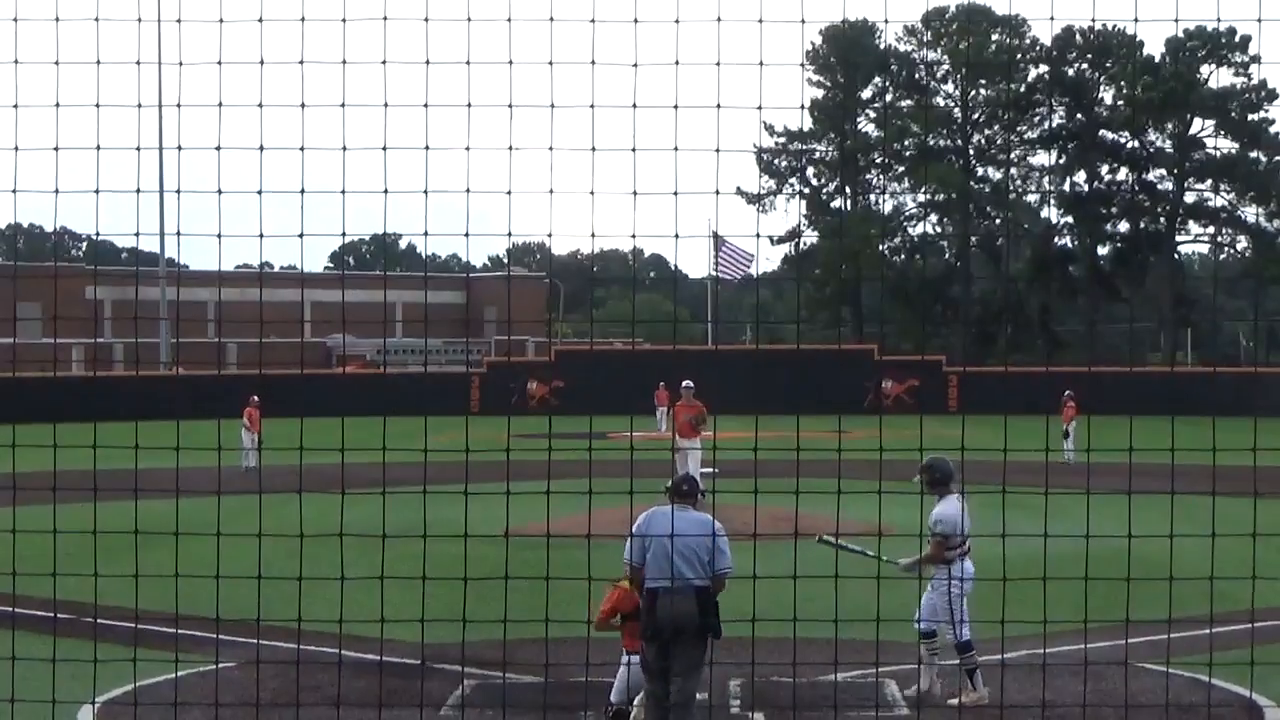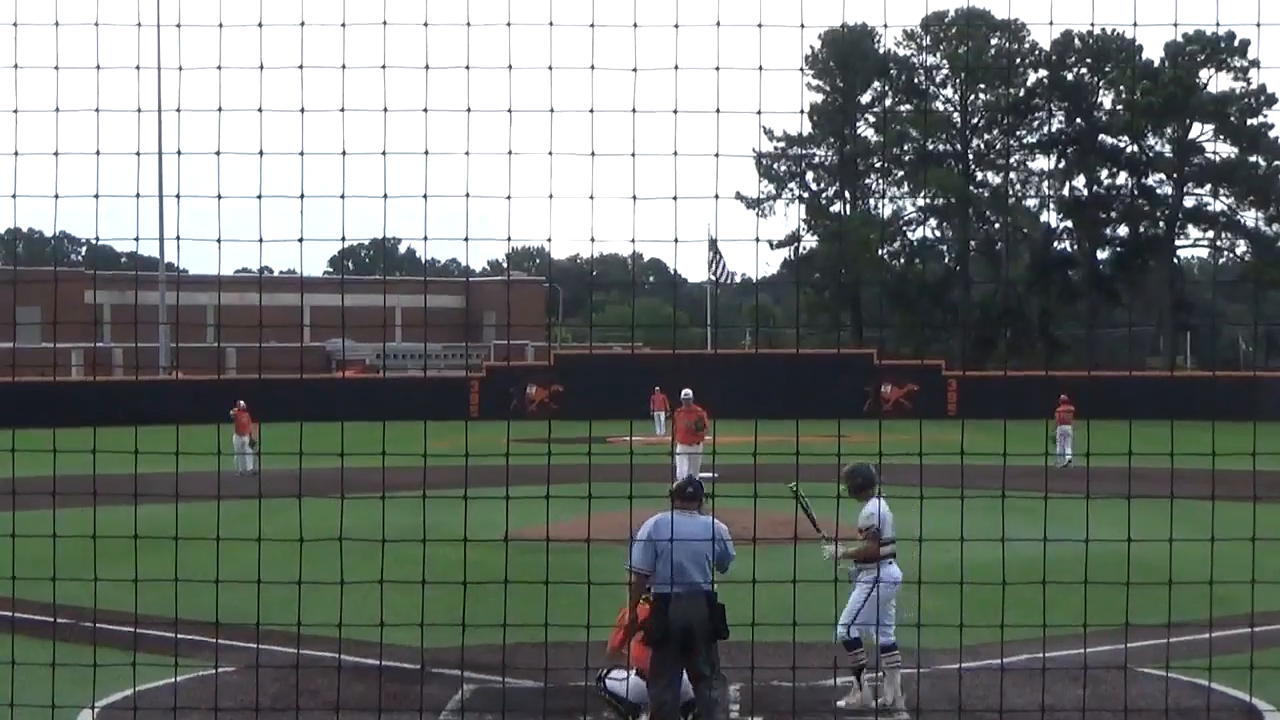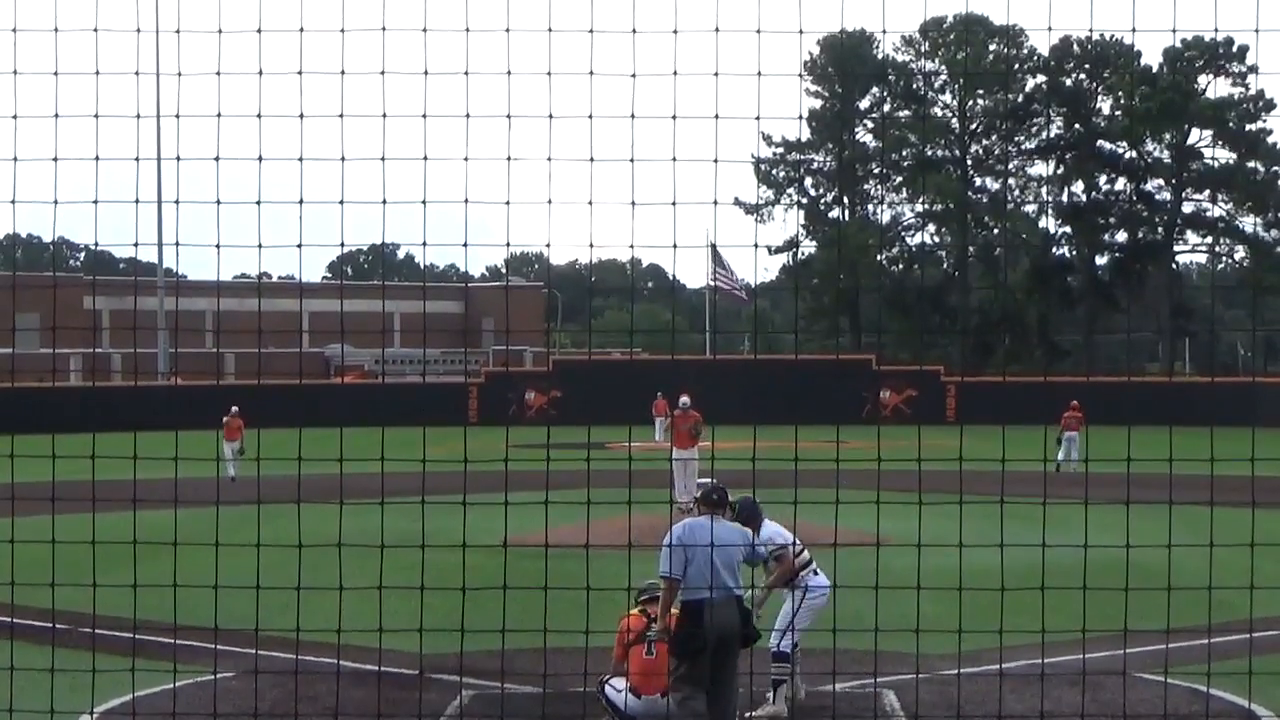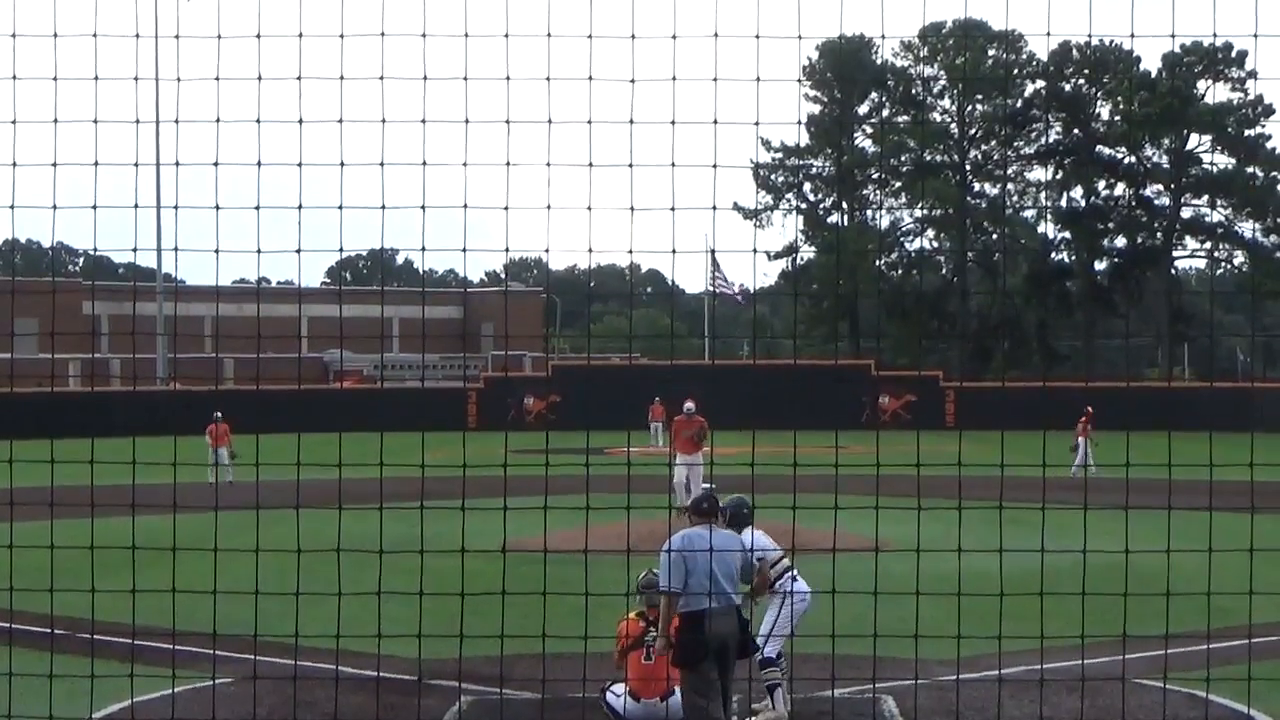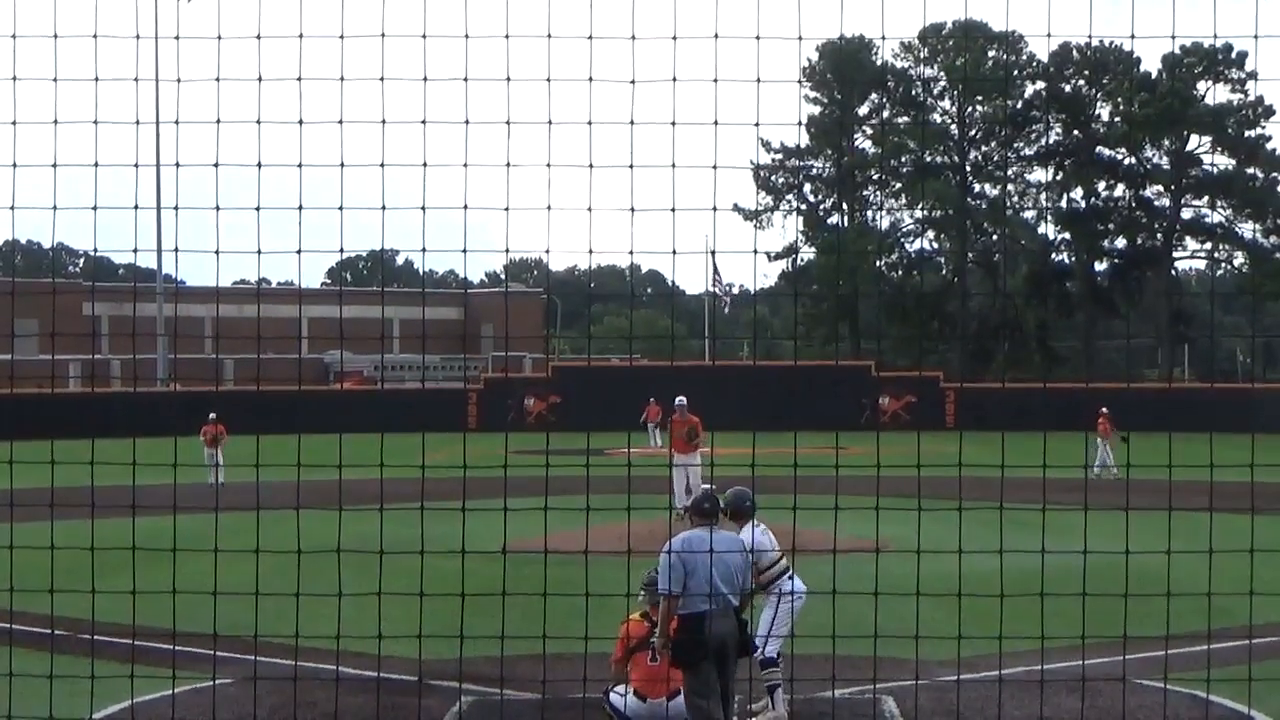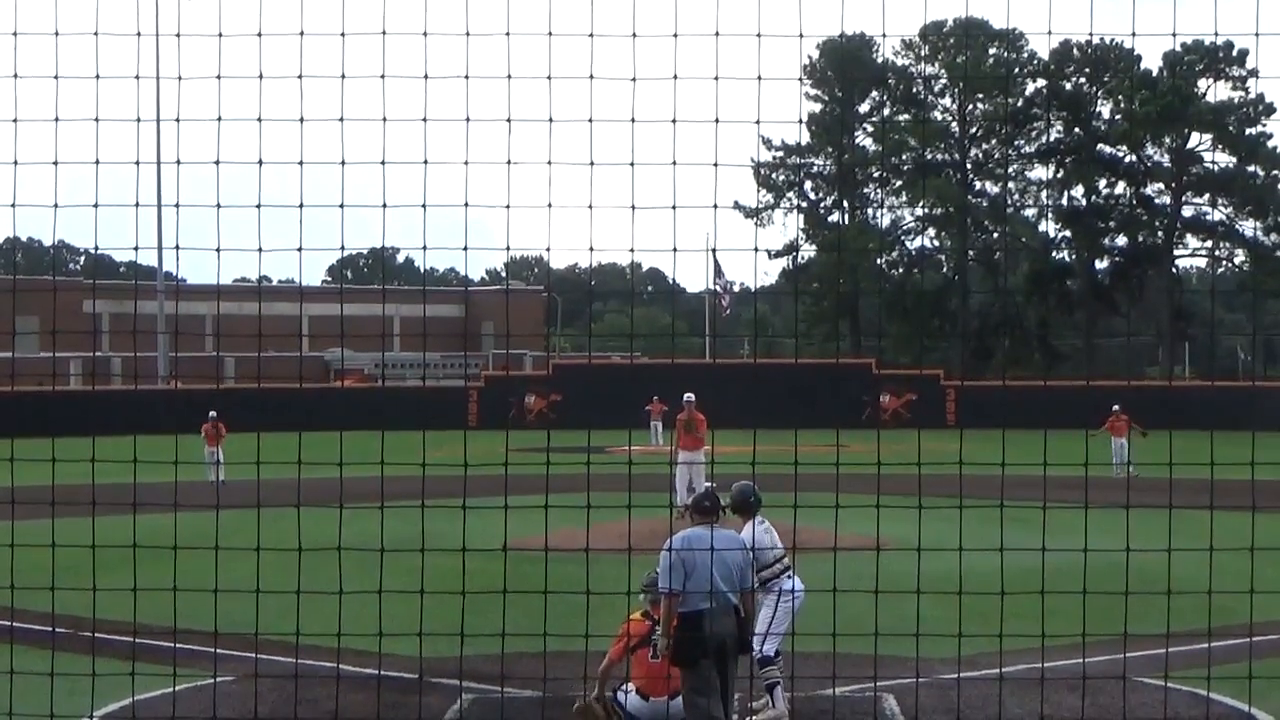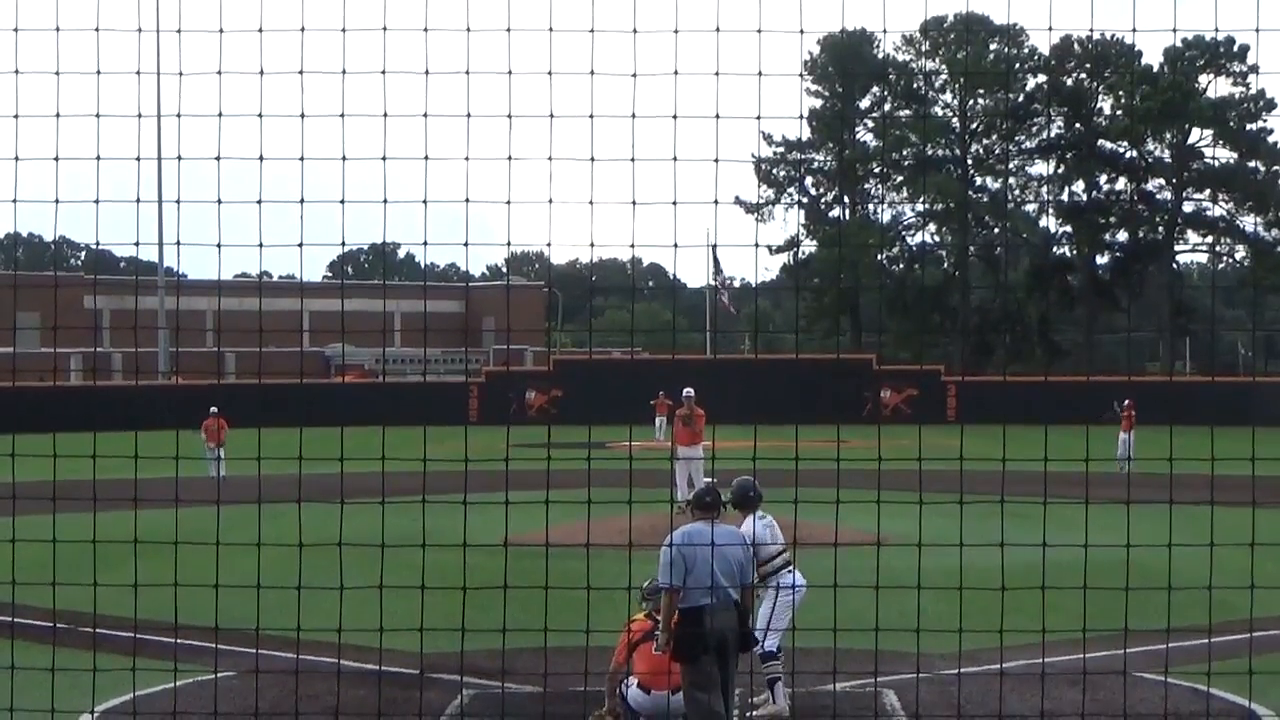
dt=0.7s
person 1, frame 1
left shoulder: (942, 512)
right shoulder: (956, 500)
left elbow: (937, 553)
left wrist: (912, 563)
right wrist: (923, 560)
left hip: (949, 575)
right hip: (948, 571)
left knee: (958, 632)
right knee: (924, 622)
left ankle: (976, 690)
right ankle: (928, 683)
person 1, frame 2
left shoulder: (872, 509)
right shoulder: (879, 505)
left elbow: (872, 549)
left wrist: (841, 553)
right wrist: (857, 569)
left hip: (877, 578)
right hip: (886, 575)
left knee: (847, 629)
right knee: (885, 635)
left ankle: (862, 690)
right ankle: (892, 695)
person 1, frame 3
left shoulder: (769, 534)
right shoulder: (762, 534)
left elbow: (788, 566)
right elbow: (775, 570)
left wrist: (765, 589)
right wrist: (757, 598)
left hip: (808, 589)
right hip: (811, 587)
left knee: (780, 641)
right knee: (787, 637)
right ankle: (793, 687)
person 1, frame 4
left shoulder: (746, 540)
right shoulder: (755, 535)
left elbow: (765, 578)
left hip: (788, 594)
right hip: (798, 591)
left knee: (764, 650)
right knee: (773, 645)
right ankle: (780, 699)
person 1, frame 5
left shoulder: (744, 539)
right shoulder: (760, 529)
left elbow: (757, 580)
left hip: (781, 594)
right hip: (794, 589)
left knee: (763, 651)
right knee: (770, 645)
right ankle: (776, 698)
person 1, frame 6
left shoulder: (748, 536)
right shoulder: (764, 525)
left hip: (779, 592)
right hip: (790, 587)
left knee: (761, 649)
right knee: (769, 644)
right ankle: (776, 696)
person 1, frame 7
left shoulder: (746, 530)
right shoulder: (767, 519)
left hip: (780, 587)
right hip: (793, 581)
left knee: (763, 644)
right knee: (771, 638)
right ankle: (778, 692)
person 2, frame 1
left shoulder: (647, 519)
right shoulder: (710, 524)
left elbow: (633, 569)
right elbow: (721, 575)
left wrist: (645, 596)
right wrist: (707, 597)
left hip: (657, 602)
right hip: (696, 603)
left knee: (655, 673)
right knee: (686, 676)
person 2, frame 2
left shoulder: (654, 525)
right shoulder: (716, 528)
left elbow: (639, 574)
right elbow: (724, 566)
left wrist: (632, 609)
left hip: (666, 609)
right hip: (703, 608)
left knee: (663, 679)
right knee: (708, 678)
person 2, frame 3
left shoulder: (682, 530)
right shoulder: (741, 533)
left elbow: (671, 581)
right elbow: (761, 559)
left wrist: (663, 617)
left hip: (697, 615)
right hip: (733, 614)
left knee: (687, 683)
right knee: (725, 686)
person 2, frame 4
left shoulder: (679, 541)
right shoulder: (736, 540)
left elbow: (671, 594)
right elbow: (762, 580)
left wrist: (663, 634)
left hip: (697, 626)
right hip: (731, 622)
left knee: (703, 698)
right knee: (722, 693)
person 2, frame 5
left shoulder: (678, 544)
right shoulder: (737, 543)
left elbow: (670, 597)
right elbow: (746, 592)
left wrist: (662, 634)
left hip: (695, 627)
right hip: (730, 625)
left knee: (703, 697)
right knee: (724, 692)
person 2, frame 6
left shoulder: (678, 543)
right shoulder: (737, 541)
left elbow: (671, 596)
right elbow: (747, 593)
left wrist: (665, 635)
right wrist: (747, 629)
left hip: (695, 625)
right hip: (730, 623)
left knee: (701, 696)
right knee: (724, 692)
person 2, frame 7
left shoulder: (679, 538)
right shoulder: (738, 537)
left elbow: (671, 591)
right elbow: (747, 587)
left wrist: (665, 630)
right wrist: (744, 623)
left hip: (695, 621)
right hip: (731, 619)
left knee: (702, 691)
right knee: (724, 688)
